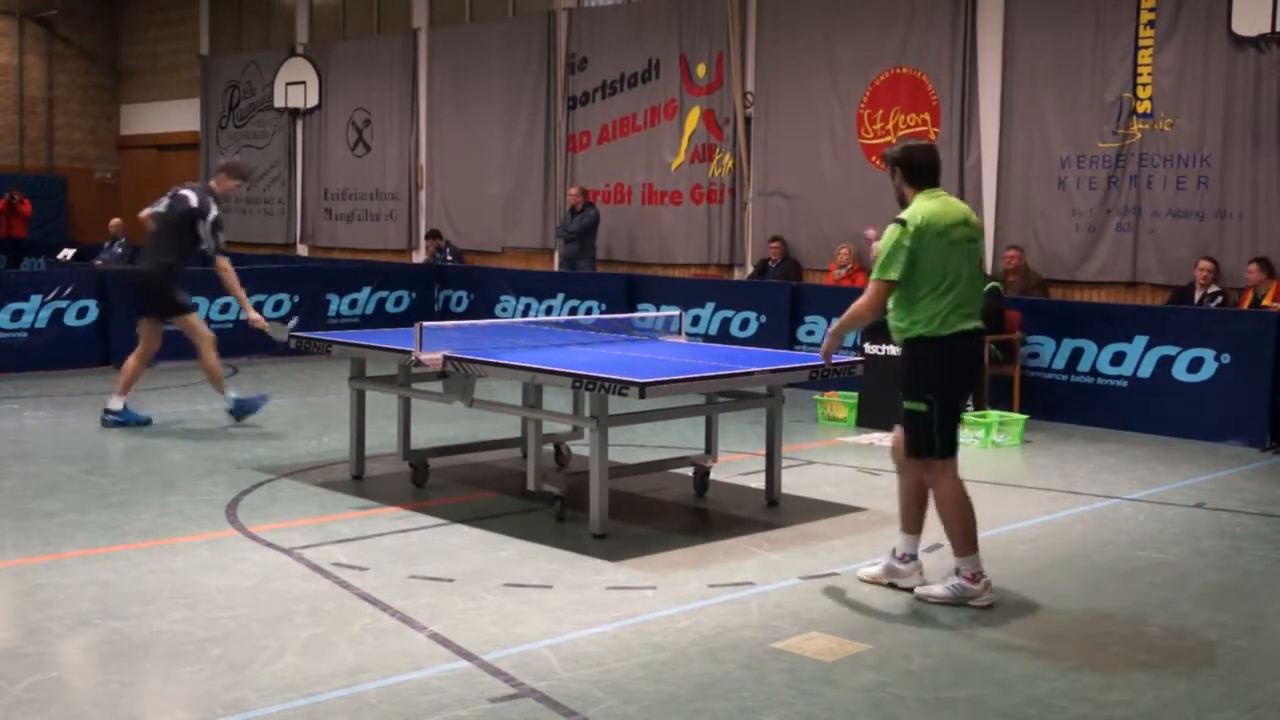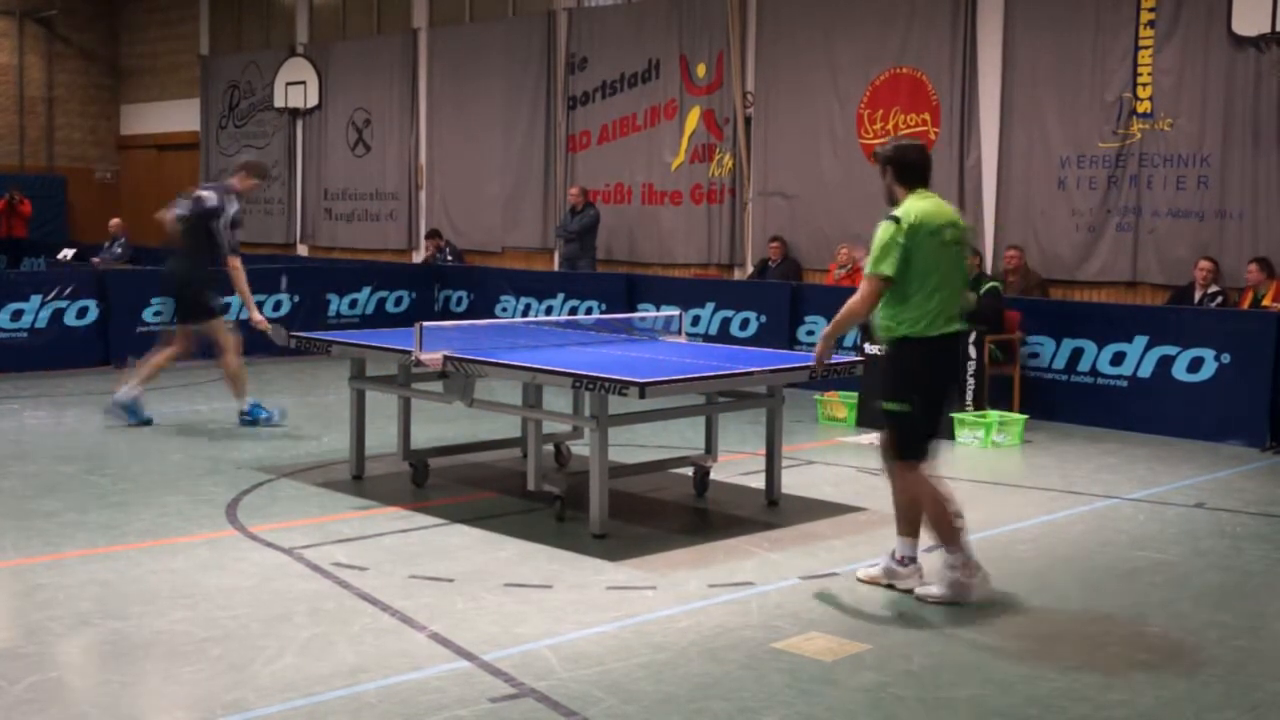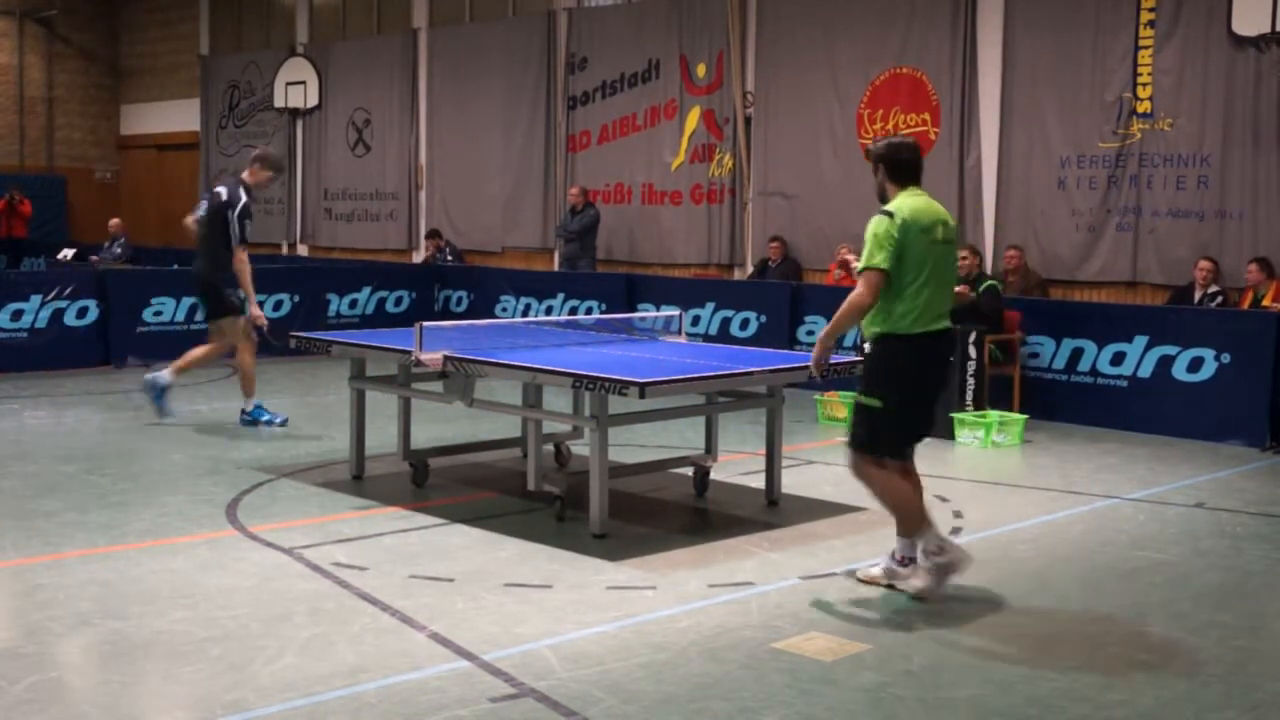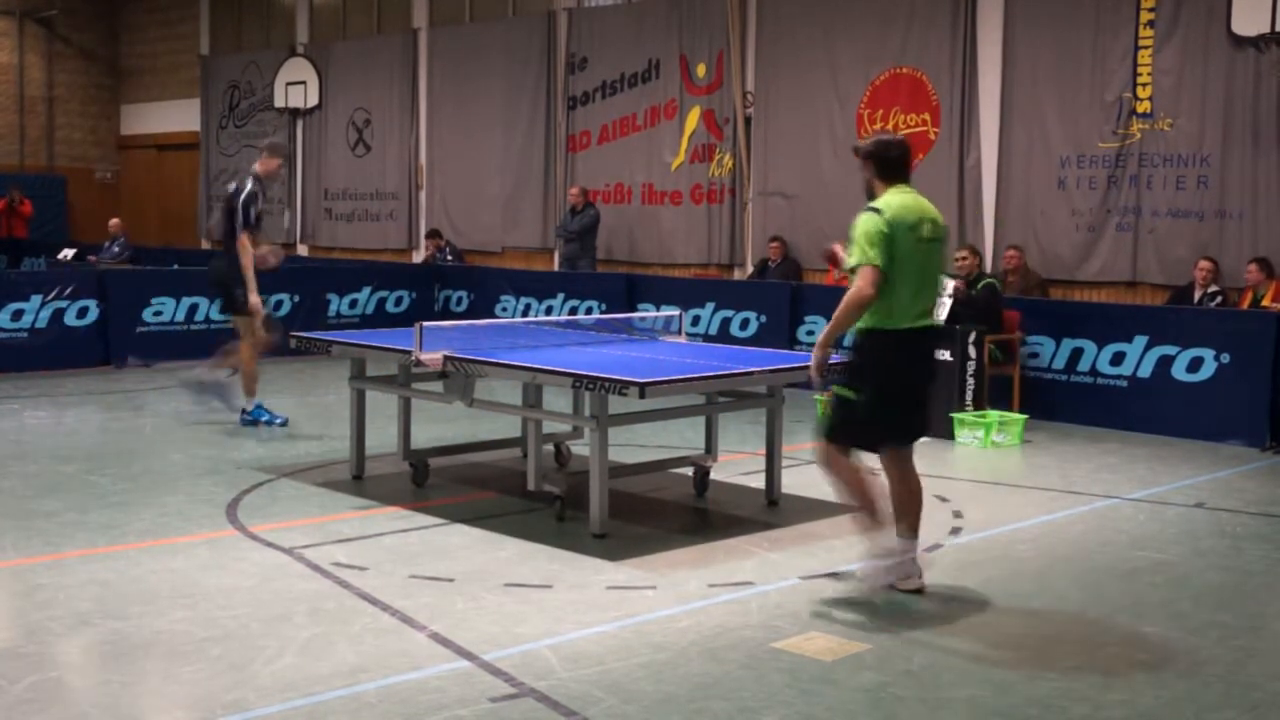
dt=0.1s
person 1, frame 1
left shoulder: (906, 224)
right shoulder: (965, 216)
left elbow: (871, 305)
left wrist: (834, 333)
left hip: (931, 350)
right hip: (966, 344)
left knee: (936, 466)
right knee: (907, 449)
left ankle: (972, 578)
right ankle: (905, 560)
person 1, frame 2
left shoulder: (899, 222)
right shoulder: (952, 219)
left elbow: (866, 302)
left wrist: (828, 337)
left hip: (915, 352)
right hip: (948, 346)
left knee: (906, 466)
right knee: (898, 454)
left ankle: (964, 569)
right ankle: (904, 562)
person 1, frame 3
left shoulder: (890, 218)
right shoulder: (942, 218)
left elbow: (866, 296)
left wrist: (825, 338)
right wrist: (869, 267)
left hip: (899, 349)
right hip: (935, 346)
left knee: (868, 461)
right knee: (897, 457)
left ankle: (940, 551)
right ankle: (906, 562)
person 1, frame 4
left shoulder: (877, 215)
right shoulder: (931, 215)
left elbow: (866, 291)
left wrist: (825, 340)
right wrist: (854, 261)
left hip: (884, 345)
right hip: (920, 343)
left knee: (834, 450)
right knee: (897, 455)
left ankle: (890, 551)
right ankle: (903, 562)
person 2, frame 1
left shoulder: (182, 192)
right shoulder: (210, 210)
left elbow: (146, 216)
right elbow: (222, 265)
right wrist: (247, 309)
left hip: (143, 274)
right hip: (159, 278)
left knee: (149, 347)
right knee: (205, 340)
left ankle: (114, 408)
right ankle: (232, 402)
person 2, frame 2
left shoulder: (205, 193)
right shoulder: (228, 208)
left elbow: (169, 217)
right elbow: (233, 264)
right wrist: (252, 309)
left hip: (180, 276)
right hip: (193, 281)
left knee: (181, 345)
right knee: (230, 343)
left ankle: (127, 396)
right ankle: (247, 408)
person 2, frame 3
left shoulder: (222, 190)
right shoulder: (240, 201)
left elbow: (191, 223)
right elbow: (239, 255)
right wrist: (251, 302)
left hip: (208, 273)
right hip: (217, 277)
left knee: (222, 345)
right knee: (245, 342)
left ankle: (161, 379)
right ankle: (251, 409)
person 2, frame 4
left shoulder: (244, 187)
right shoulder: (250, 191)
left elbow: (221, 230)
right elbow: (243, 242)
left wrist: (261, 253)
right wrist: (252, 291)
left hip: (229, 271)
right hip: (233, 274)
left knee: (269, 336)
right knee: (254, 339)
left ankle: (211, 375)
right ankle: (251, 408)
